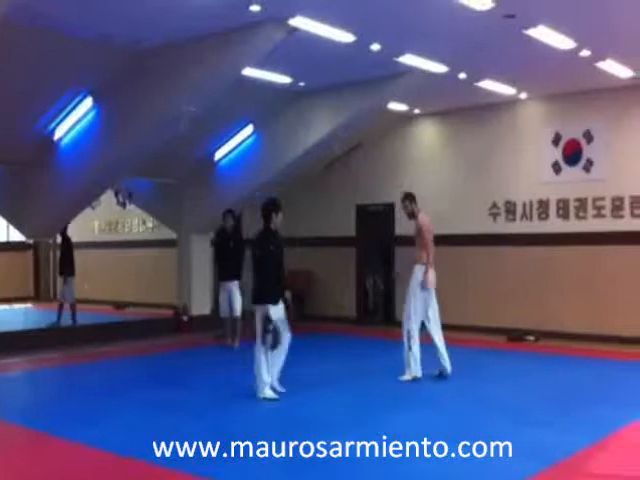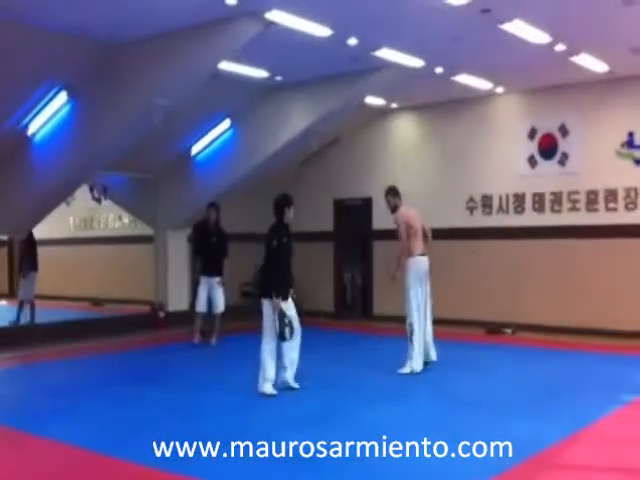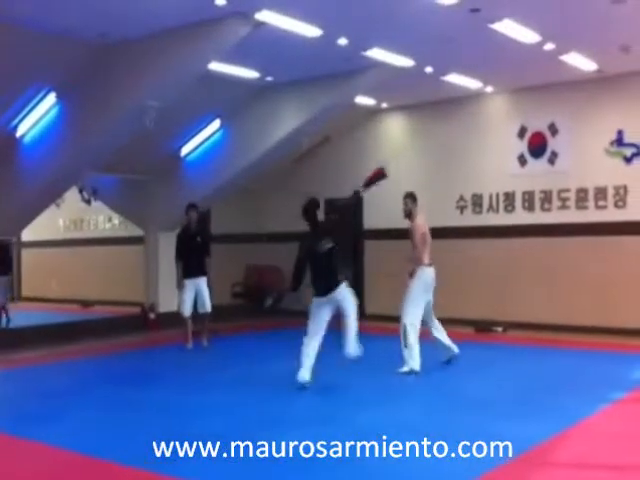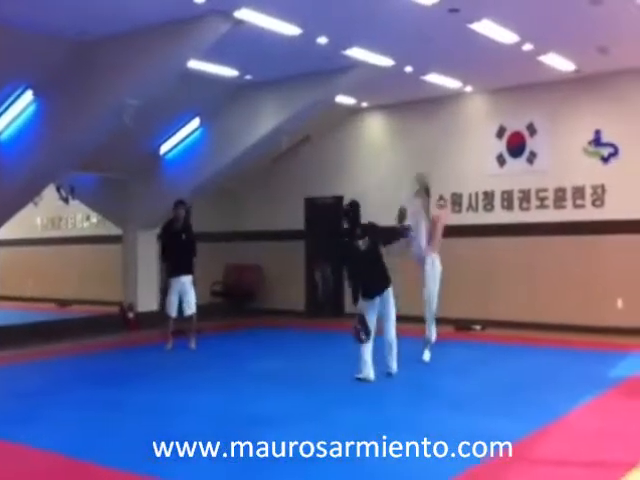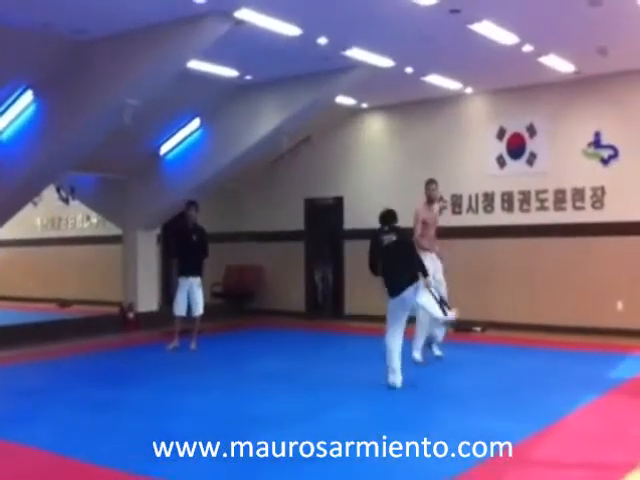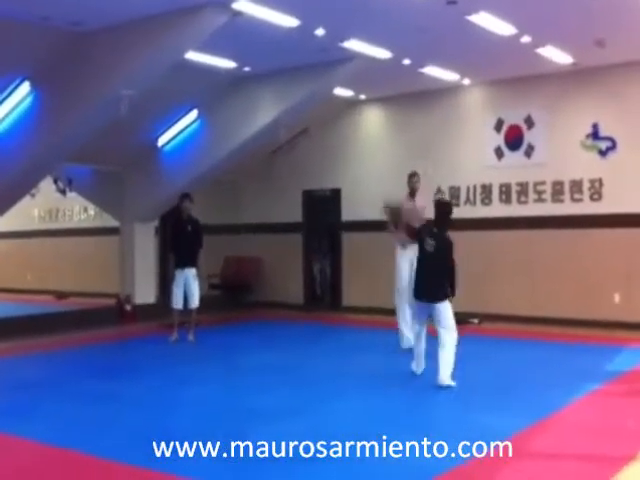
dt=0.7s
person 1, frame 1
left shoulder: (275, 237)
right shoulder: (262, 240)
right elbow: (260, 274)
left wrist: (284, 289)
right wrist: (264, 304)
left hip: (276, 299)
right hip: (266, 301)
left knee: (283, 337)
right knee: (265, 343)
left ankle: (271, 377)
right ankle: (263, 386)
person 1, frame 2
left shoulder: (285, 232)
right shoulder: (275, 234)
right elbow: (271, 267)
left wrist: (289, 287)
right wrist: (275, 296)
left hip: (284, 294)
right hip: (273, 295)
left knee: (294, 331)
right knee: (271, 338)
left ankle: (288, 375)
right ankle: (265, 382)
person 1, frame 3
left shoulder: (306, 243)
right shoulder: (329, 229)
left elbow: (299, 271)
left wrist: (292, 290)
left hip: (320, 294)
right hip: (338, 286)
left knee: (313, 334)
right knee: (349, 310)
left ankle: (304, 373)
right ankle: (351, 347)
person 1, frame 4
left shoulder: (347, 244)
right shoulder: (371, 229)
left elbow: (352, 276)
right elbow: (390, 237)
left wrist: (356, 301)
right wrist: (404, 230)
left hip: (369, 293)
right hip: (385, 287)
left knee: (366, 333)
right knee: (389, 329)
left ankle: (367, 373)
right ankle: (392, 367)
person 1, frame 5
left shoulder: (375, 240)
right shoulder: (401, 233)
left elbow: (374, 268)
right elbow: (414, 255)
right wrist: (425, 275)
left hip: (396, 292)
right hip: (413, 283)
left knee: (393, 335)
left ankle: (394, 378)
person 1, frame 6
left shoulder: (423, 230)
right shoulder: (446, 242)
left elbow: (412, 224)
right elbow: (449, 270)
left wrist: (408, 216)
right wrist: (452, 292)
left hip: (419, 293)
right hip: (438, 297)
left knee: (419, 328)
right knee: (448, 335)
left ankle: (417, 366)
right ankle: (444, 377)
person 2, frame 1
left shoulder: (421, 220)
right shoulder: (420, 221)
left elbow: (430, 248)
left wrist: (426, 274)
left hip: (422, 272)
right hip: (422, 272)
left knee: (411, 320)
right knee: (432, 319)
left ankle: (413, 369)
right ankle: (445, 366)
person 2, frame 2
left shoulder: (399, 215)
right shoulder: (414, 212)
left elbow: (404, 245)
right elbow: (428, 235)
left wrist: (397, 270)
left hip: (414, 263)
right hip: (424, 260)
left knee: (414, 313)
right knee: (423, 310)
left ankle: (414, 363)
right ankle: (428, 354)
person 2, frame 3
left shoulder: (416, 225)
right shoulder: (419, 223)
left elbow: (417, 253)
left wrist: (412, 270)
left hip: (423, 273)
right hip: (426, 272)
left knee: (409, 317)
right knee: (428, 318)
left ankle: (412, 362)
right ankle: (450, 348)
person 2, frame 4
left shoulder: (437, 218)
right shoulder: (420, 218)
left elbow: (437, 234)
left hip: (433, 258)
right hip: (420, 252)
left knee: (431, 303)
left ankle: (428, 344)
person 2, frame 5
left shoulder: (437, 210)
right shoulder: (420, 212)
right elbow: (416, 239)
right wrist: (431, 248)
left hip: (435, 258)
right hip: (424, 258)
left knee: (441, 299)
left ankle: (435, 341)
right ankle: (417, 349)
person 2, frame 6
left shoulder: (422, 206)
right elbow: (391, 223)
right wrist: (398, 237)
left hip: (416, 250)
right hip: (402, 250)
right knee: (402, 290)
left ankle: (410, 331)
right ankle: (406, 334)
person 3, frame 1
left shoulder: (238, 239)
right shoulder: (220, 239)
left elbow: (241, 261)
right elbow: (218, 262)
left wrist: (240, 279)
right wrist: (219, 280)
left hip: (235, 280)
right hip: (223, 280)
left knee: (237, 311)
right knee: (225, 312)
left ankle: (237, 339)
right ankle: (229, 338)
person 3, frame 2
left shoulder: (221, 234)
right shoulder: (201, 232)
left elbow: (224, 257)
right elbow: (198, 256)
left wrist: (222, 276)
right wrist: (199, 273)
left hip: (216, 276)
right hip: (204, 275)
left knee: (217, 308)
right knee: (200, 307)
left ankle: (214, 335)
right ankle: (197, 334)
person 3, frame 3
left shoulder: (203, 233)
right shoulder: (182, 235)
left elbow: (207, 256)
right elbow: (179, 259)
left wrist: (207, 275)
right wrist: (179, 278)
left hip: (201, 277)
right hip: (187, 278)
left knee: (206, 307)
right knee: (186, 311)
left ankle: (204, 335)
right ankle: (189, 340)
person 3, frame 4
left shoulder: (189, 231)
right shoulder: (167, 232)
left elbow: (193, 255)
right elbow: (165, 258)
left wrist: (193, 274)
right wrist: (167, 277)
left hip: (187, 276)
right hip: (173, 277)
left knee: (191, 309)
right knee: (171, 311)
left ankle: (192, 339)
right ankle: (170, 340)
person 3, frame 5
left shoulder: (200, 232)
right shoulder: (180, 231)
left elbow: (204, 255)
right elbow: (176, 255)
left wrist: (201, 274)
right wrist: (178, 273)
left hip: (195, 276)
right hip: (182, 276)
left knee: (197, 311)
right knee: (178, 310)
left ankle: (194, 340)
right ankle: (176, 339)
person 3, frame 6
left shoulder: (195, 223)
right shoulder: (175, 223)
left elbow: (199, 246)
right elbow: (173, 247)
left wrist: (197, 266)
right wrist: (173, 265)
left hip: (191, 268)
right hip: (178, 268)
left knee: (193, 302)
right knee: (176, 302)
left ankle: (191, 332)
right ankle: (175, 332)
